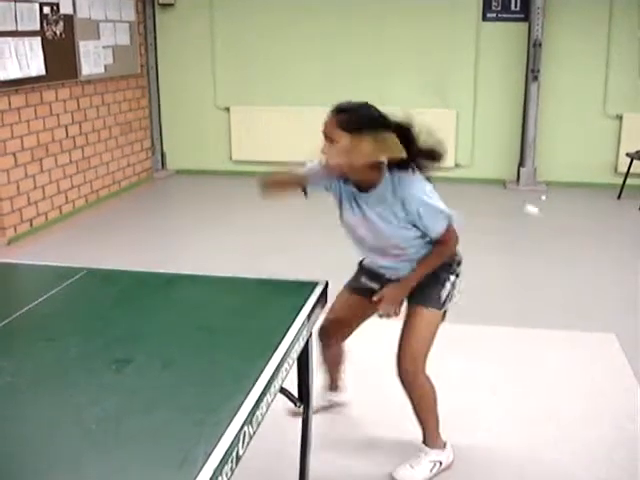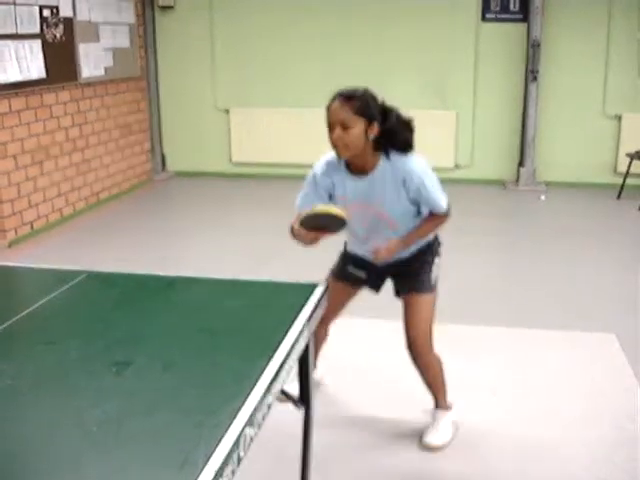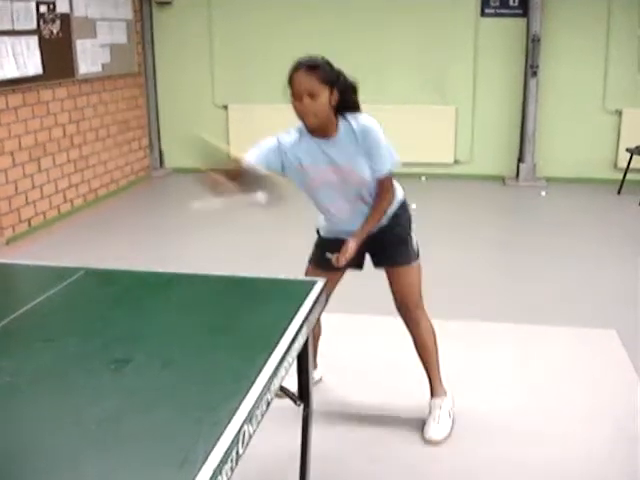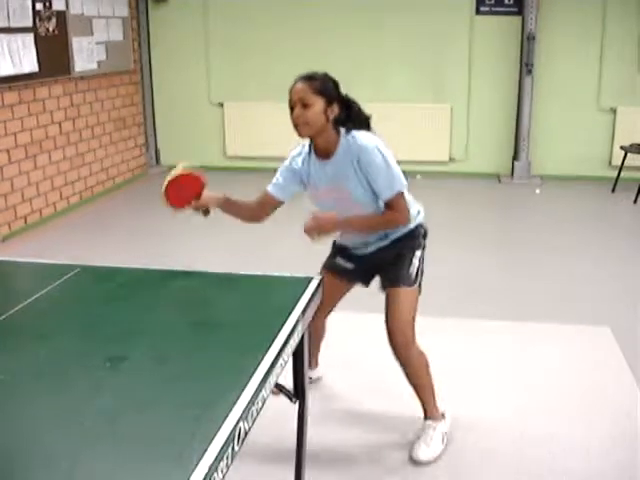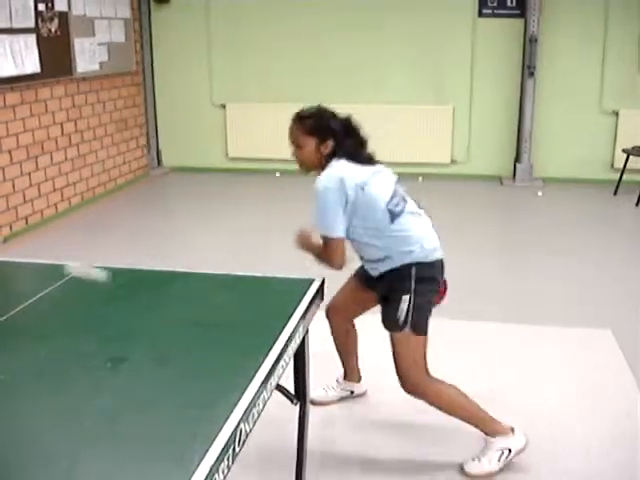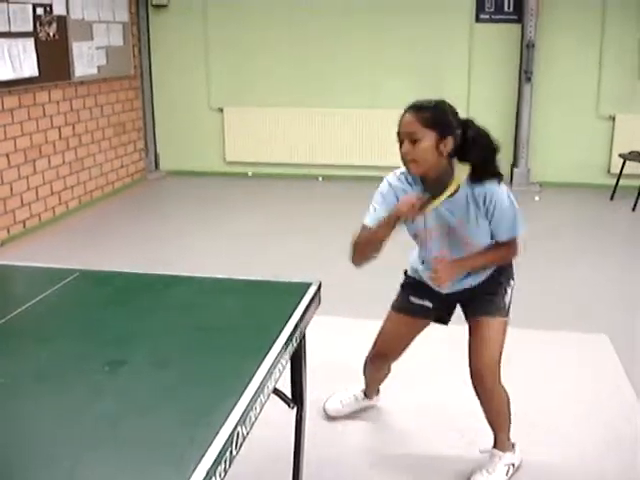
dt=0.5s
person 1, frame 1
left shoulder: (408, 186)
right shoulder: (332, 174)
left elbow: (448, 242)
right elbow: (269, 185)
left wrist: (403, 286)
right wrist: (317, 170)
left hip: (431, 272)
right hip: (379, 268)
left knee: (408, 366)
right knee: (329, 330)
left ankle: (436, 448)
right ankle: (333, 390)
person 1, frame 2
left shoulder: (409, 168)
right shoulder: (325, 172)
left elbow: (440, 214)
right elbow: (300, 224)
left wrist: (401, 243)
right wrist: (303, 233)
left hip: (414, 254)
right hip: (360, 252)
left knee: (419, 346)
right knee: (316, 317)
left ankle: (443, 410)
person 1, frame 3
left shoulder: (363, 129)
right shoulder: (289, 145)
left elbow: (384, 192)
right elbow: (241, 168)
left wrist: (356, 241)
right wrist: (223, 175)
left hip: (390, 224)
right hip: (334, 232)
left knee: (412, 312)
left ankle: (439, 396)
right ankle: (306, 373)
person 1, frame 4
left shoulder: (365, 148)
right shoulder: (300, 161)
left elbow: (399, 214)
right elbow: (257, 212)
left wrist: (338, 223)
right wrist: (218, 200)
left hip: (400, 240)
right hip: (351, 243)
left knee: (401, 339)
right knee: (310, 311)
left ankle: (435, 419)
right ankle: (309, 369)
person 1, frame 5
left shoulder: (328, 182)
right shoulder: (362, 168)
left elbow: (335, 258)
right elbow: (401, 212)
left wrist: (308, 245)
left hip: (408, 269)
right hip: (392, 260)
left knee: (414, 381)
right knee: (336, 315)
left ankle: (504, 436)
right ankle: (352, 382)
person 1, frame 6
left shoulder: (489, 190)
right shoulder: (398, 186)
left elbow: (508, 250)
right elbow: (358, 257)
left wrist: (459, 265)
right wrist: (392, 220)
left hip: (486, 280)
right hip: (427, 280)
left knee: (484, 376)
right knee: (380, 355)
right ankle: (369, 394)
